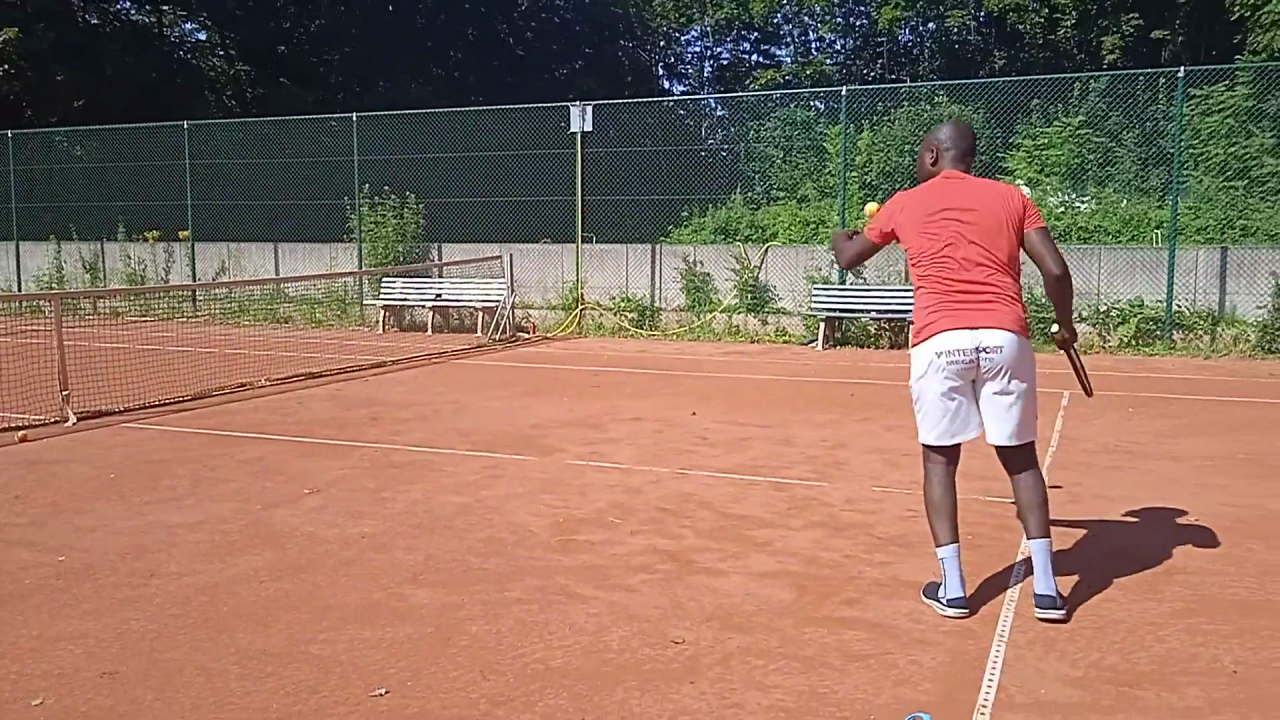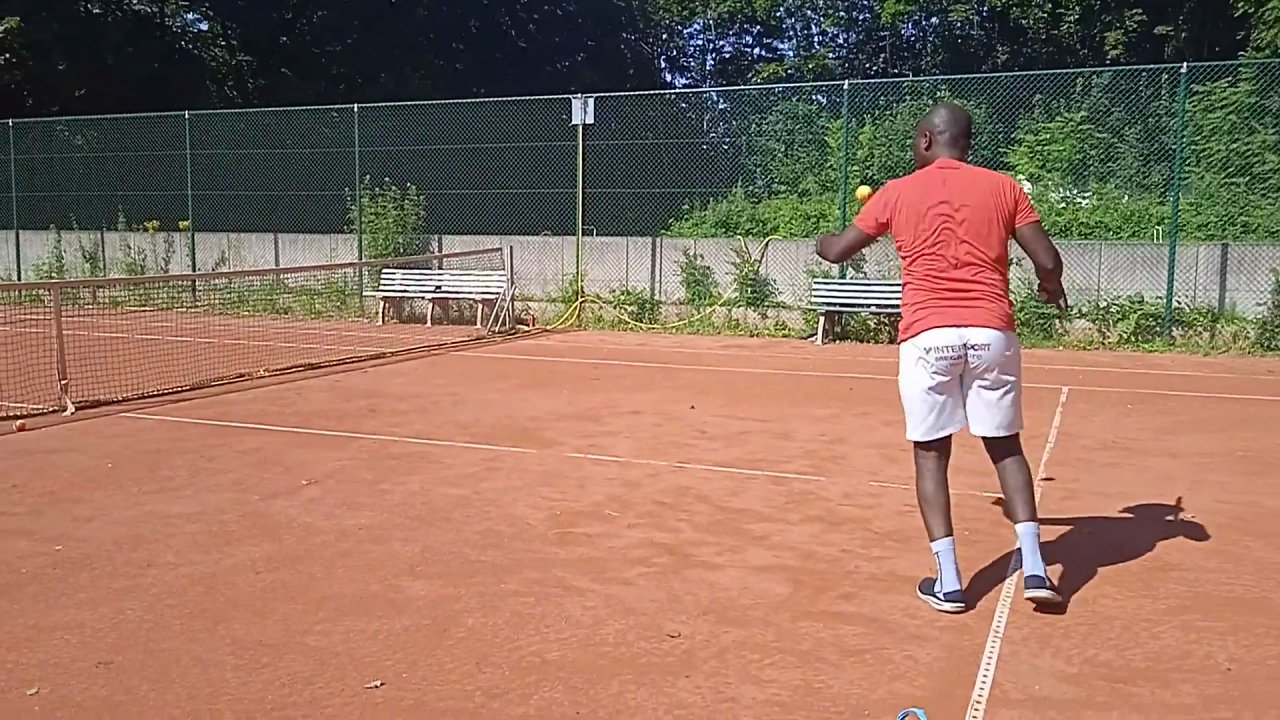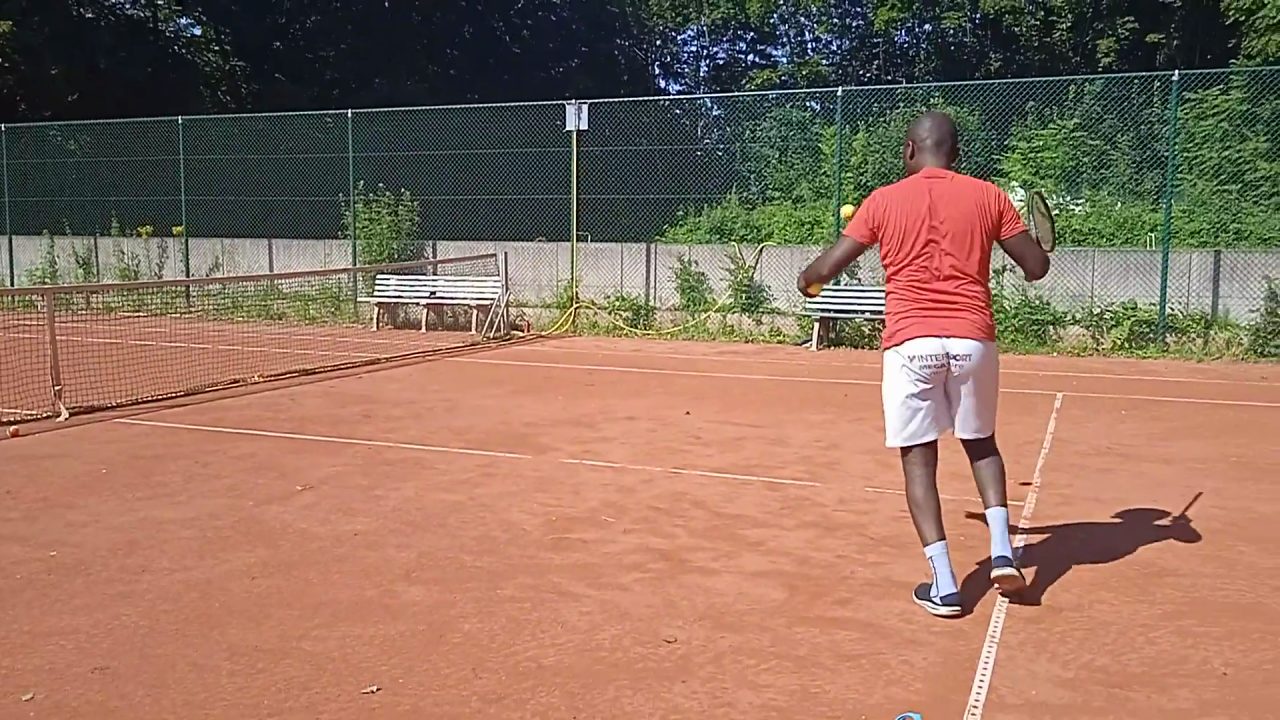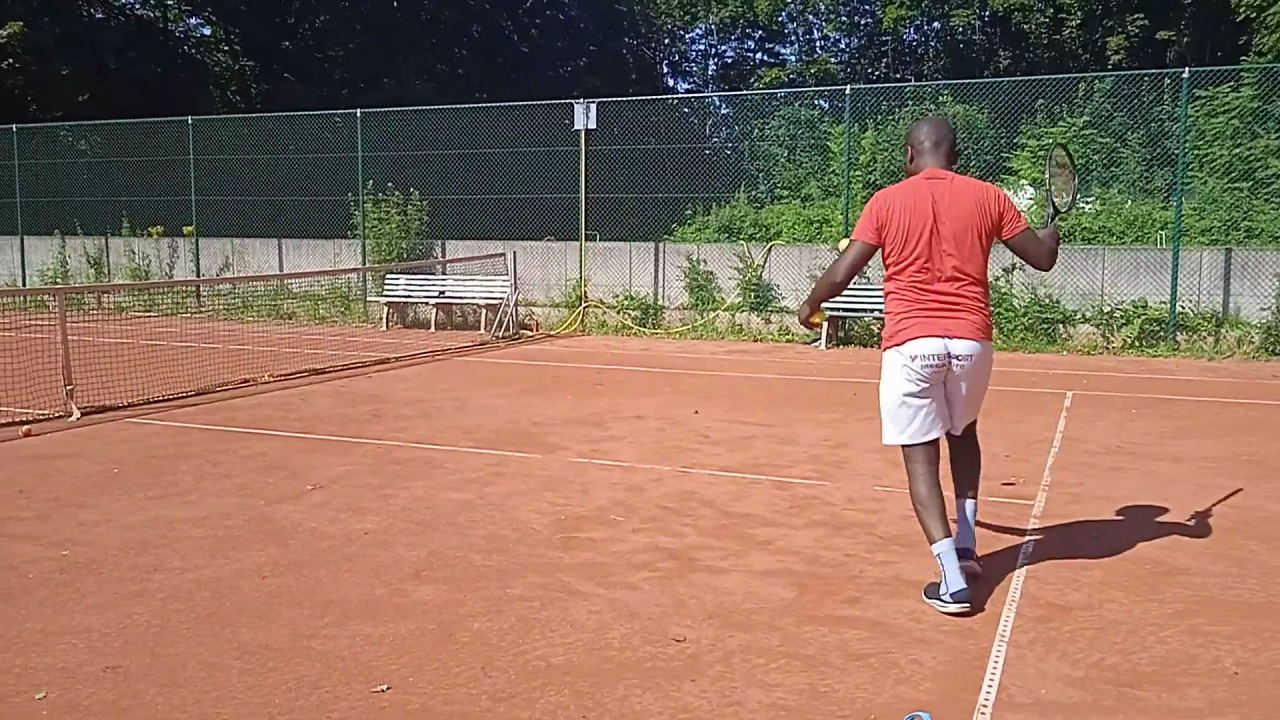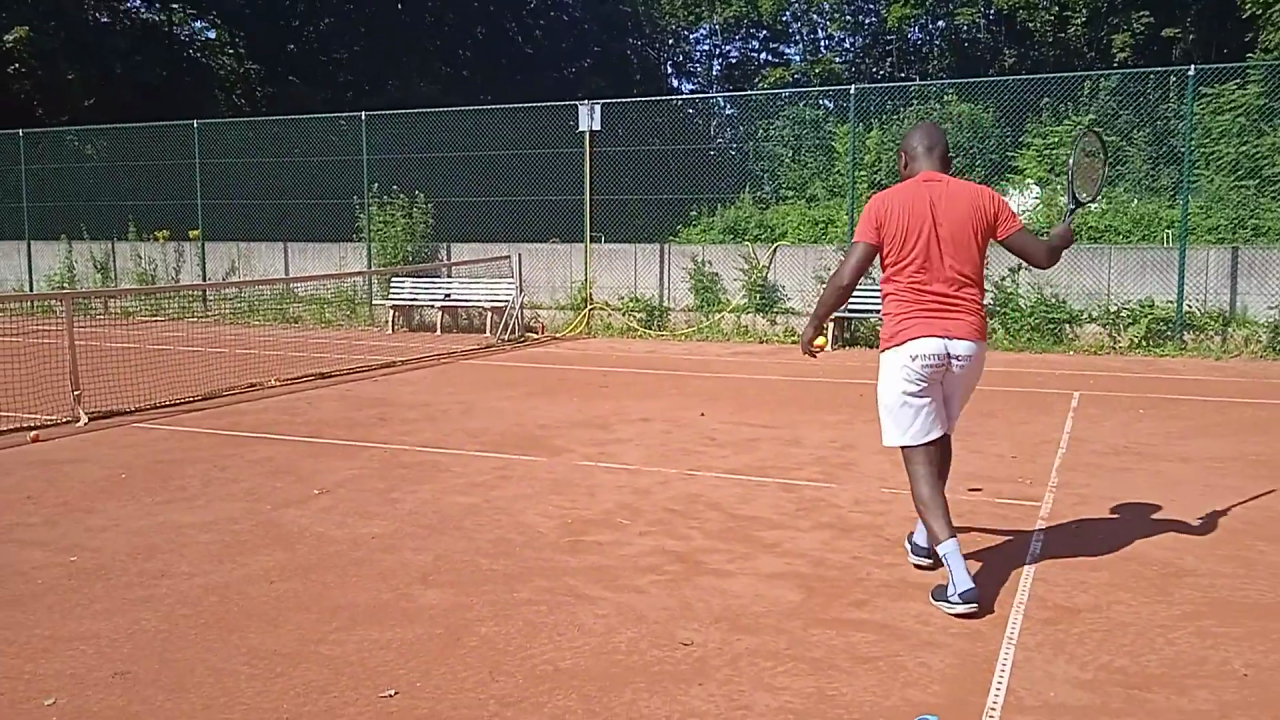
dt=0.1s
person 1, frame 1
left shoulder: (906, 203)
right shoulder: (1012, 197)
left elbow: (847, 257)
right elbow: (1055, 271)
left wrist: (840, 236)
right wrist: (1065, 325)
left hip: (940, 340)
right hip: (1004, 337)
left knee: (939, 459)
right knee: (1020, 457)
left ankle: (952, 588)
right ankle: (1045, 586)
person 1, frame 2
left shoulder: (897, 191)
right shoulder: (1003, 187)
left elbow: (837, 249)
right elbow: (1048, 263)
left wrist: (823, 243)
right wrist: (1052, 289)
left hip: (927, 336)
right hip: (992, 333)
left knee: (931, 455)
right knee: (1003, 445)
left ankle: (949, 581)
right ankle: (1034, 566)
person 1, frame 3
left shoulder: (885, 200)
right shoulder: (989, 196)
left elbow: (830, 265)
right elbow: (1037, 266)
left wrist: (806, 279)
right wrist: (1040, 250)
left hip: (910, 344)
right hip: (972, 341)
left knee: (918, 460)
right knee: (981, 444)
left ankle: (943, 584)
right ankle: (1002, 551)
person 1, frame 4
left shoulder: (886, 202)
right shoulder: (987, 196)
left elbow: (840, 275)
right elbow: (1042, 257)
left wrist: (809, 307)
right wrist: (1053, 235)
left hip: (911, 344)
right hip: (971, 342)
left knee: (922, 456)
right knee: (962, 433)
left ankle: (953, 582)
right ankle: (965, 542)
person 1, frame 5
left shoulder: (884, 203)
right shoulder: (982, 198)
left elbow: (845, 280)
right elbow: (1042, 256)
left wrist: (813, 326)
right wrist: (1063, 235)
left hip: (908, 344)
right hip: (967, 341)
left knee: (920, 456)
right knee: (939, 436)
left ankle: (960, 581)
right ankle: (926, 538)
